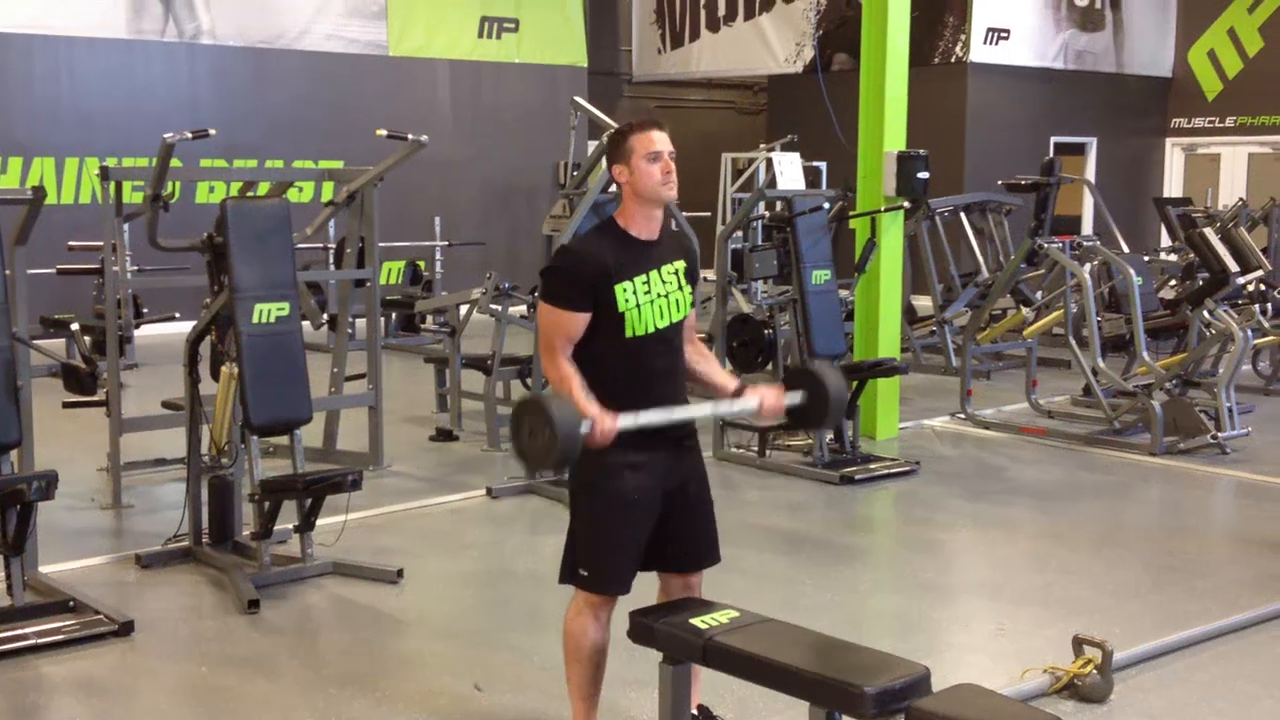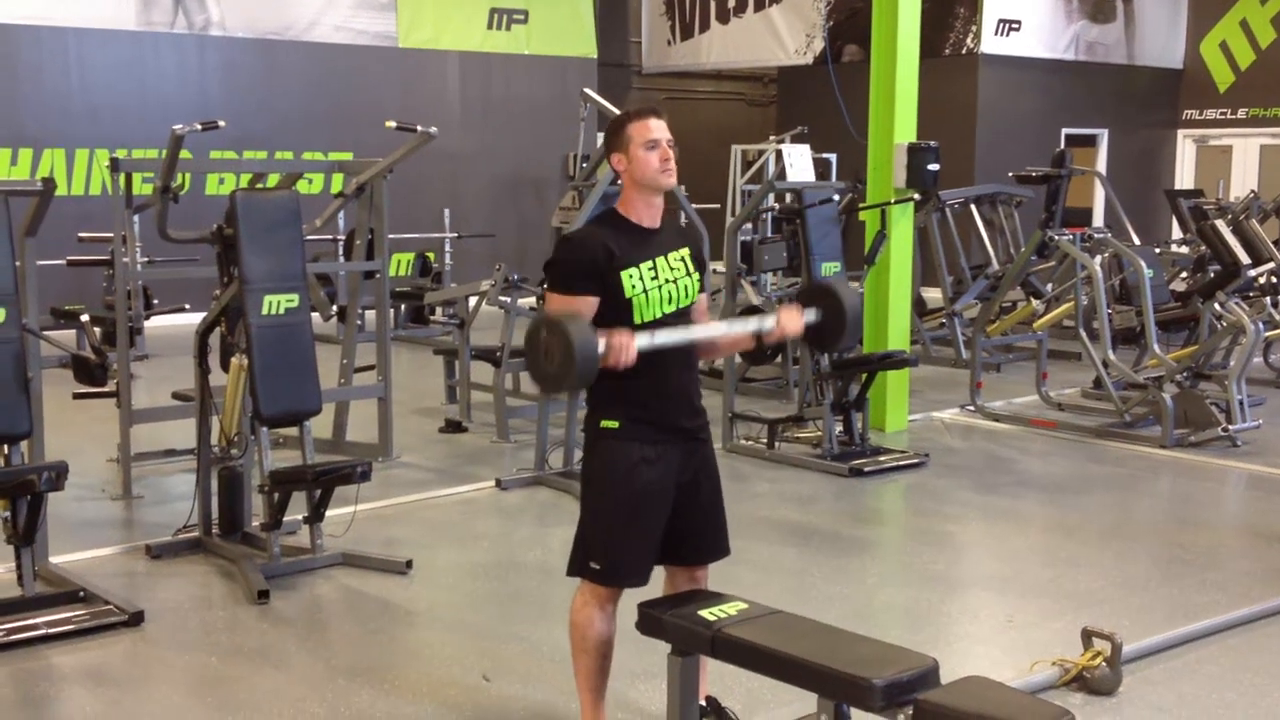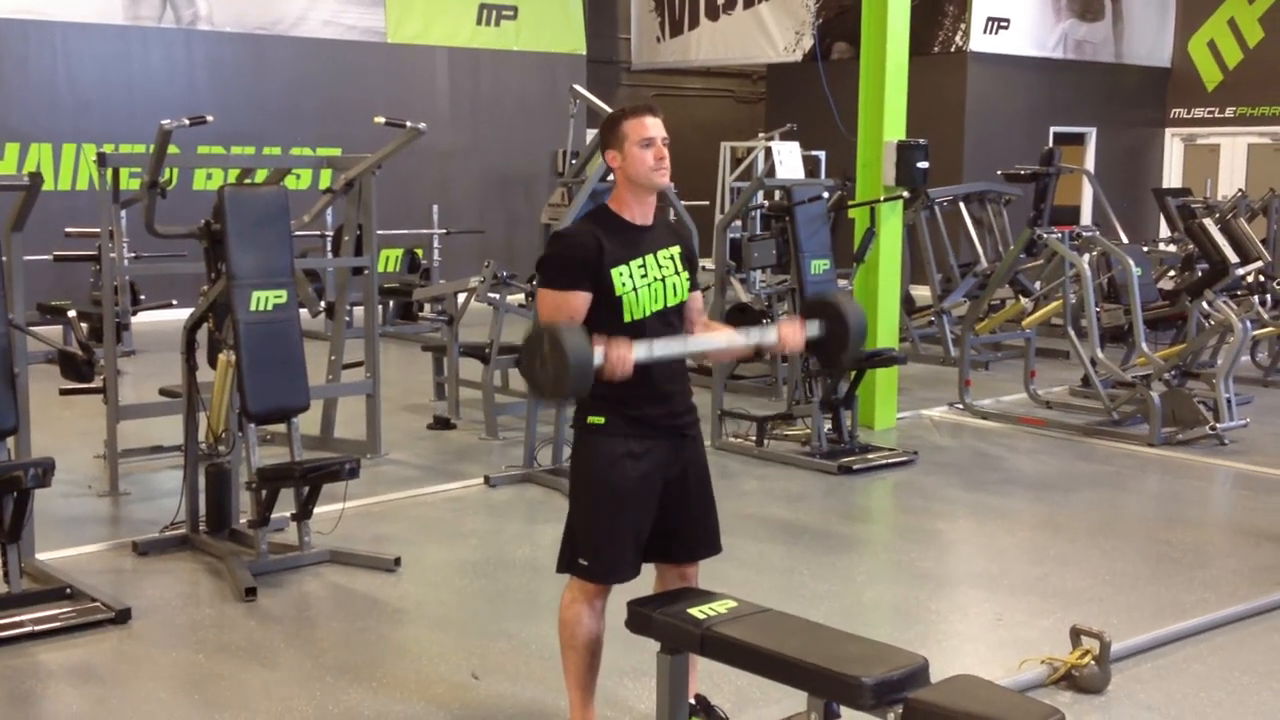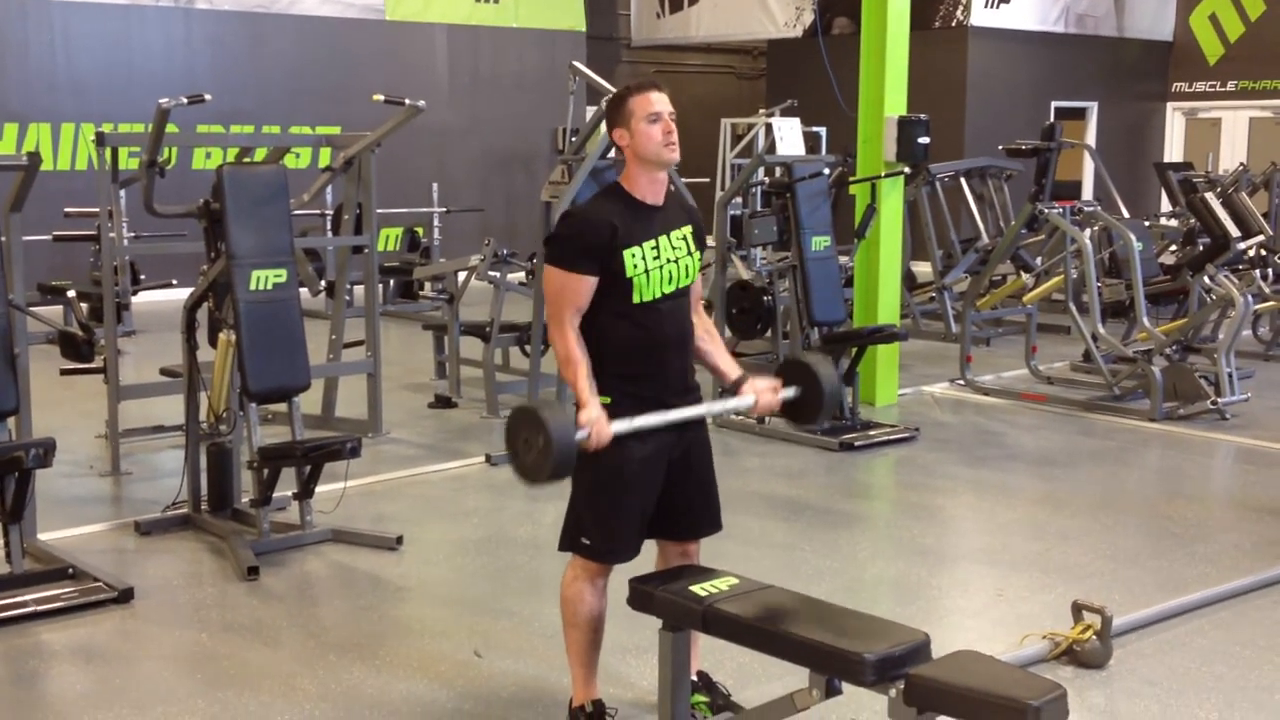
dt=1s
person 1, frame 1
left shoulder: (681, 249)
right shoulder: (585, 258)
right elbow: (555, 354)
left wrist: (739, 389)
right wrist: (590, 411)
left hip: (676, 439)
right hip: (615, 448)
left knee: (686, 577)
right knee: (597, 591)
person 1, frame 2
left shoulder: (685, 241)
right shoulder: (588, 248)
left wrist: (762, 331)
right wrist: (604, 348)
left hip: (689, 431)
right hip: (623, 440)
left knee: (692, 568)
right knee: (603, 583)
person 1, frame 3
left shoulder: (677, 239)
right shoulder: (580, 244)
right wrist: (600, 355)
left hip: (679, 427)
right hip: (613, 433)
left knee: (683, 566)
right knee: (593, 580)
person 1, frame 4
left shoulder: (686, 217)
right shoulder: (592, 224)
right elbow: (562, 324)
left wrist: (739, 377)
right wrist: (588, 404)
left hip: (682, 411)
right hip: (620, 420)
left knee: (684, 545)
right knee: (594, 558)
